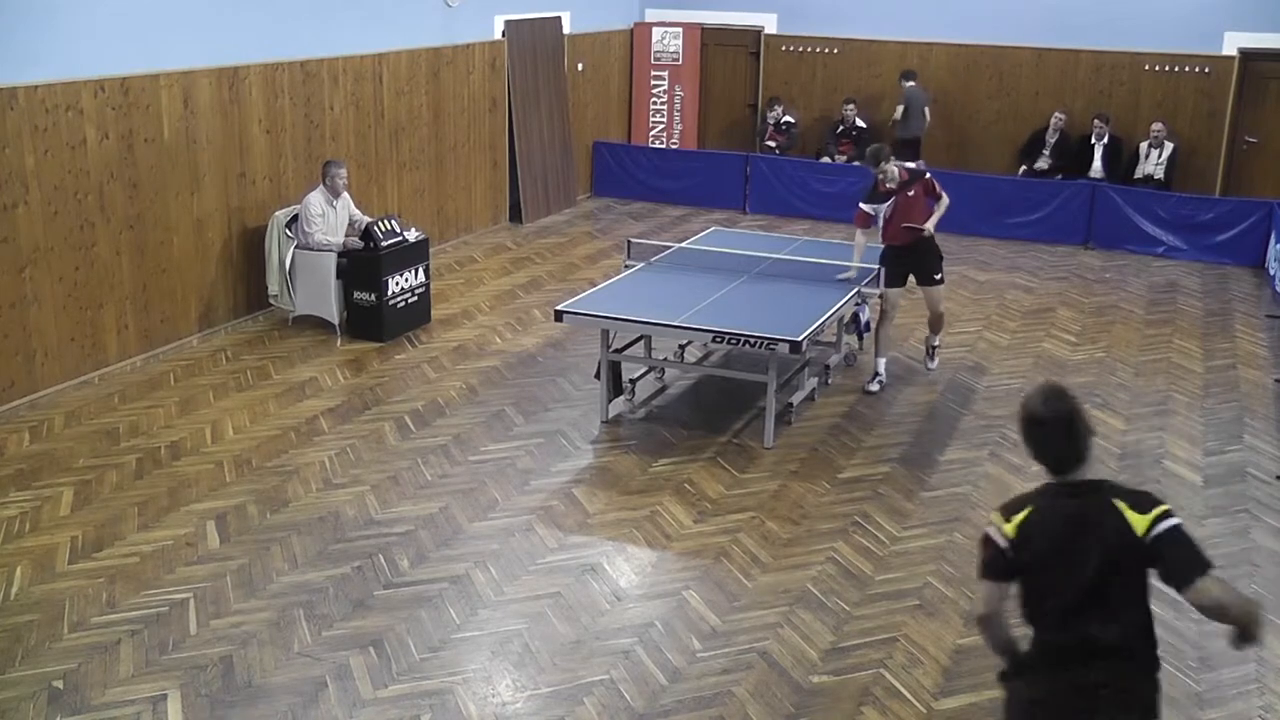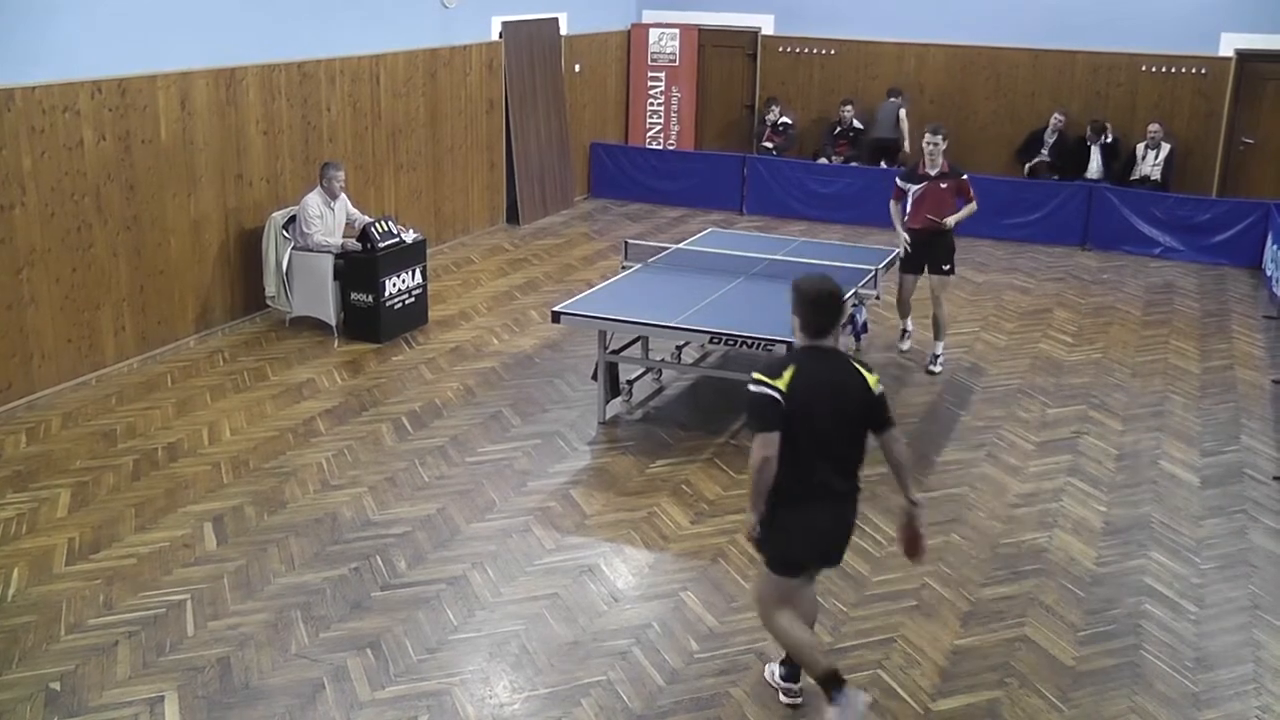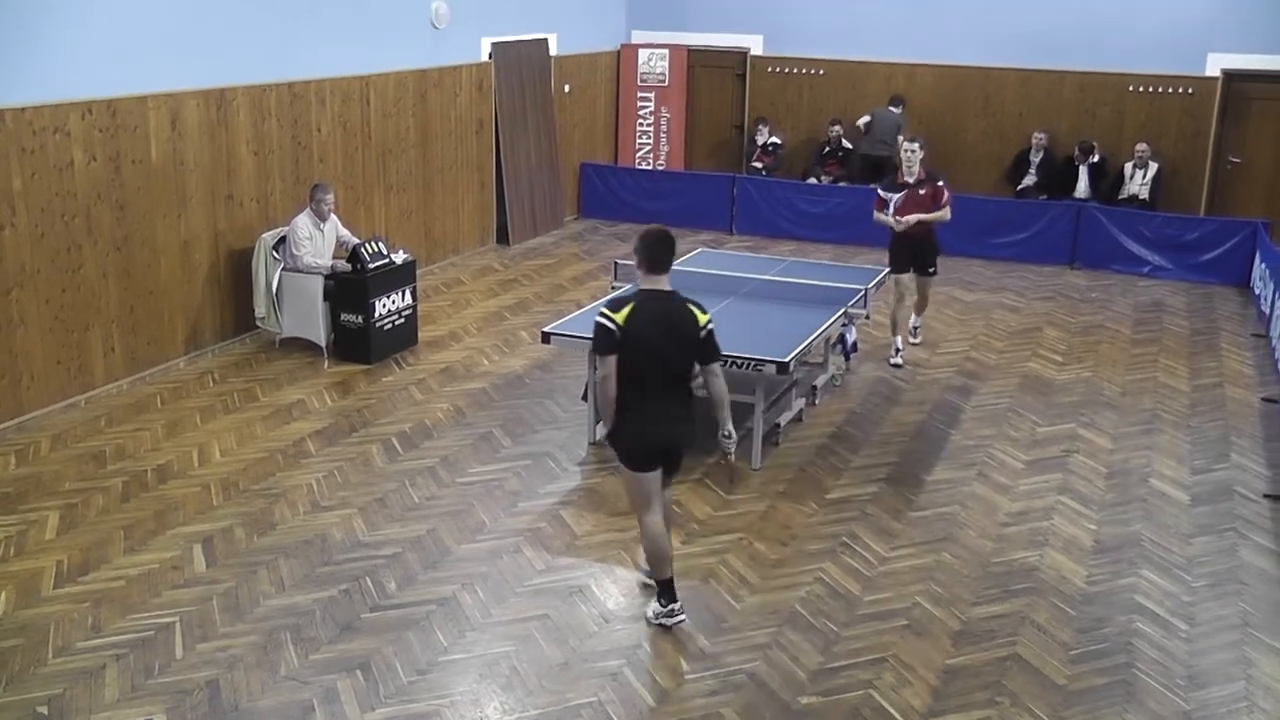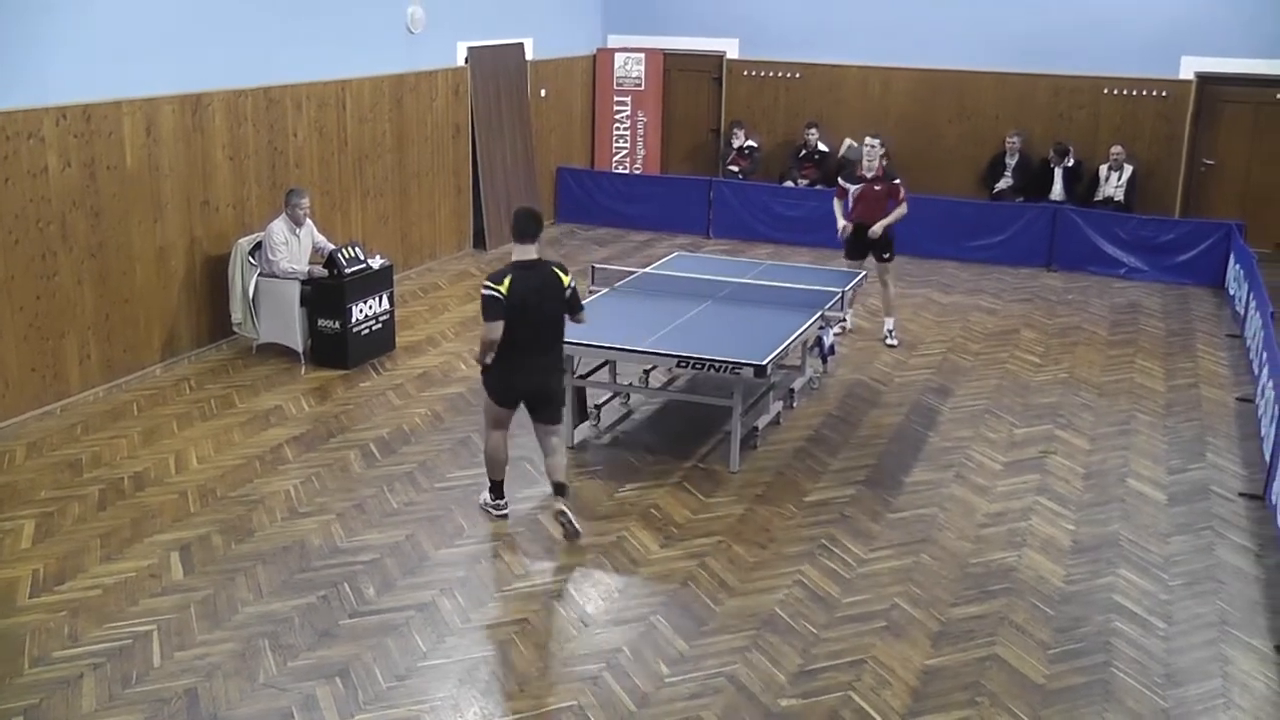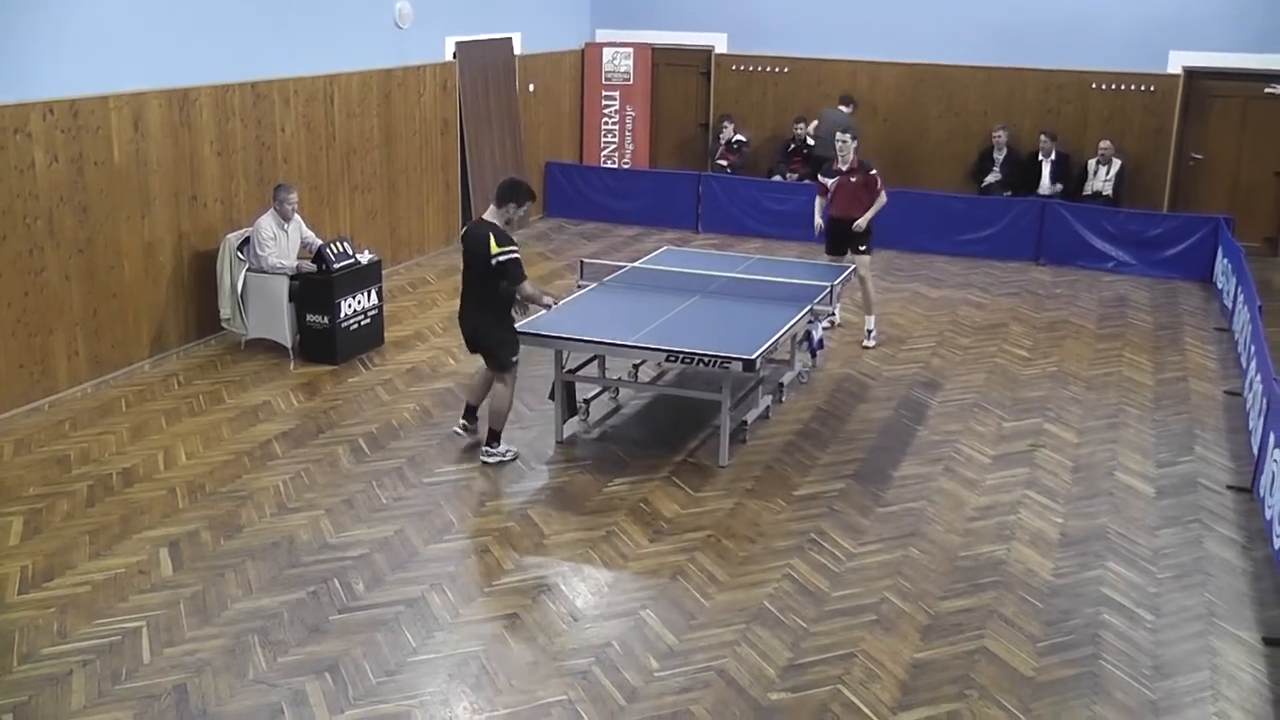
dt=0.7s
person 1, frame 1
left shoulder: (1013, 520)
right shoulder: (1141, 512)
left elbow: (985, 612)
right elbow: (1211, 598)
left wrist: (1015, 662)
right wrist: (1248, 621)
left hip: (1046, 687)
right hip: (1126, 692)
person 1, frame 2
left shoulder: (771, 379)
right shoulder: (862, 377)
left elbow: (764, 457)
right elbow: (893, 443)
left wrist: (755, 512)
right wrist: (908, 495)
left hip: (794, 513)
right hip: (841, 512)
left knee: (775, 608)
right knee: (799, 590)
right ankle: (790, 676)
person 1, frame 3
left shoulder: (615, 313)
right shoulder: (695, 315)
left elbow: (606, 377)
right elbow: (714, 373)
left wrist: (607, 424)
right wrist: (726, 424)
left hip: (636, 426)
right hip: (679, 425)
left knee: (649, 510)
right knee: (661, 493)
left ankle: (667, 601)
right ankle: (656, 569)
person 1, frame 4
left shoulder: (497, 283)
right shoulder: (560, 275)
left elbow: (492, 336)
right elbow: (578, 317)
left wrist: (482, 357)
left hip: (509, 372)
right hip: (549, 373)
left knee: (495, 429)
right knee: (553, 442)
left ankle: (497, 497)
right ankle: (562, 501)
person 1, frame 5
left shoulder: (472, 230)
right shoulder: (503, 242)
right elbow: (524, 288)
left wrist: (517, 297)
right wrist: (543, 299)
left hip: (472, 315)
right hip: (492, 320)
left knee: (491, 367)
right knee: (505, 379)
left ankle: (468, 419)
right ankle: (492, 447)
person 2, frame 1
left shoulder: (919, 178)
right shoulder: (872, 194)
left elbow: (943, 200)
right elbow: (862, 232)
left wrist: (932, 221)
right wrist: (855, 267)
left hip: (924, 248)
right hip: (893, 252)
left knee: (937, 310)
right knee: (887, 312)
left ankle: (933, 343)
right ankle: (880, 372)
person 2, frame 2
left shoulder: (956, 176)
right shoulder: (908, 175)
left elbow: (972, 205)
right elbow: (895, 203)
left wrist: (954, 218)
right wrist: (900, 231)
left hip: (941, 239)
right hip: (913, 238)
left knee: (937, 299)
right knee: (904, 295)
left ankle: (938, 352)
right ankle: (906, 328)
person 2, frame 3
left shoulder: (934, 182)
right shoulder: (889, 184)
left elbow: (946, 214)
right elbow: (877, 213)
left wrist: (917, 216)
right wrist: (892, 221)
left hip: (926, 242)
right hip: (900, 241)
left knee: (924, 293)
right knee: (900, 296)
left ankle: (915, 323)
right ankle: (897, 347)
person 2, frame 4
left shoulder: (889, 178)
right shoulder: (849, 176)
left elbow: (902, 208)
right elbow: (838, 199)
left wrist: (883, 224)
right wrist: (840, 219)
left hip: (880, 232)
right hip: (856, 231)
left knee: (885, 280)
left ankle: (889, 328)
right ankle: (846, 318)
person 2, frame 5
left shoulder: (866, 170)
right shoulder: (827, 171)
left elbow: (882, 197)
right elbow: (821, 197)
left wrist: (866, 217)
right wrist: (818, 215)
left hip: (858, 226)
right hip: (834, 224)
left knee: (863, 275)
left ankle: (870, 328)
right ankle: (834, 313)
